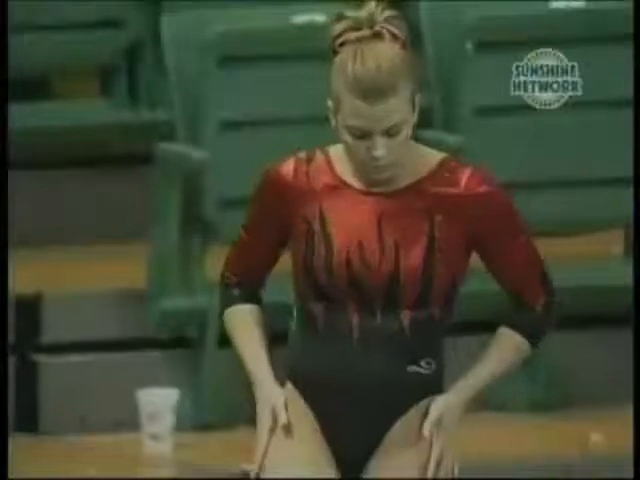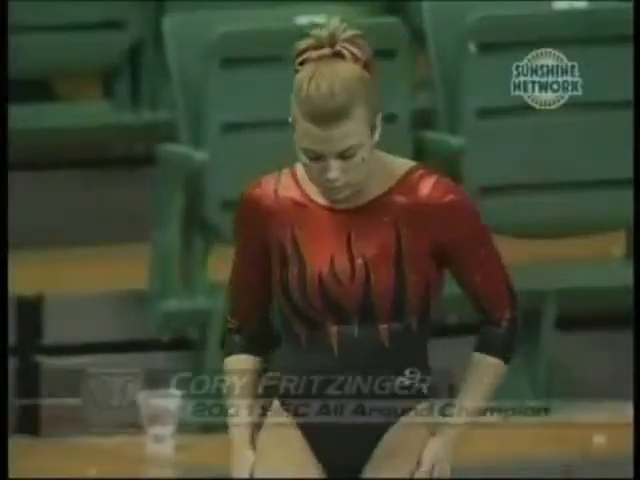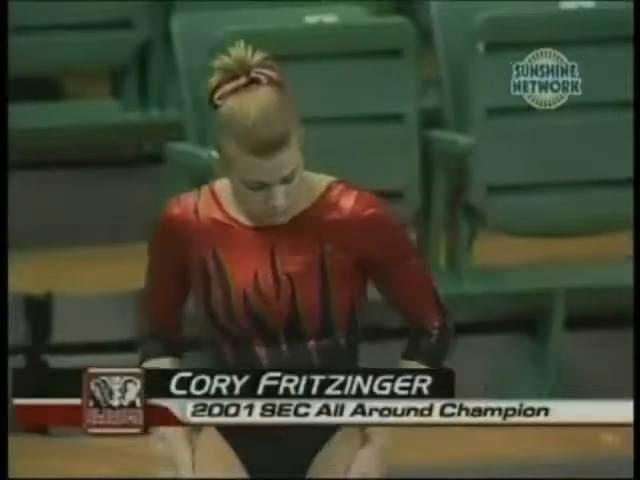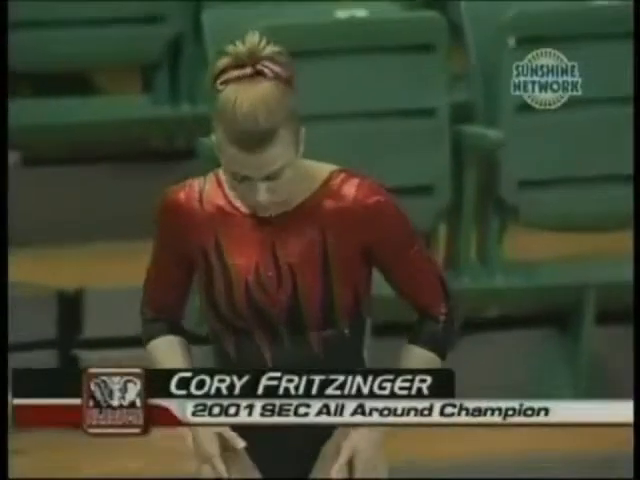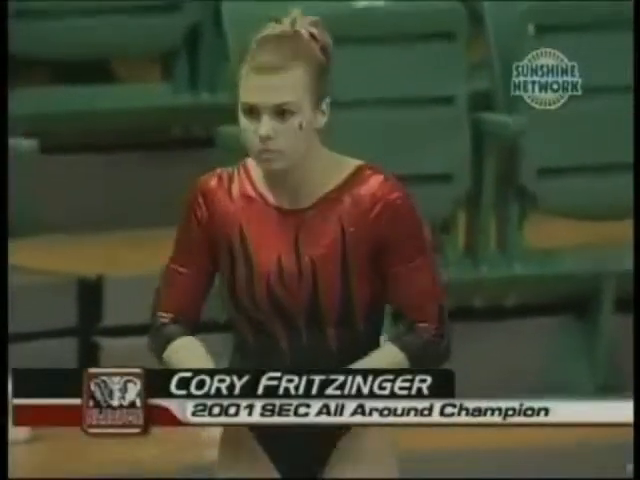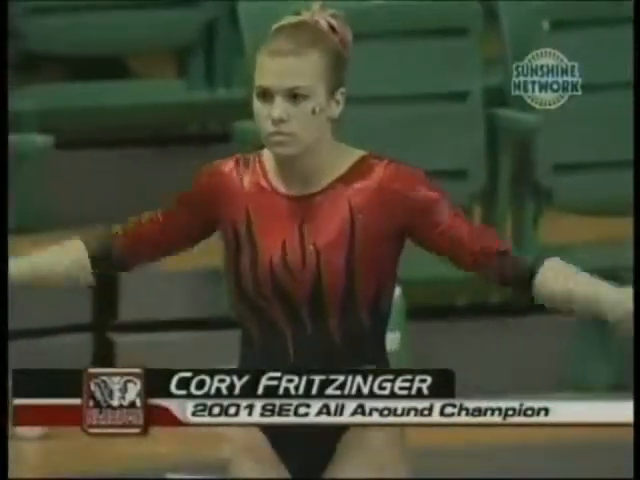
dt=0.5s
person 1, frame 1
left shoulder: (467, 195)
right shoulder: (292, 185)
left elbow: (535, 305)
right elbow: (238, 285)
left wrist: (461, 395)
right wrist: (264, 382)
left hip: (408, 416)
right hip: (307, 411)
person 1, frame 2
left shoulder: (433, 203)
right shoulder: (266, 205)
left elbow: (502, 321)
right elbow: (244, 331)
left wrist: (448, 433)
right wrist: (240, 442)
left hip: (397, 428)
right hip: (295, 425)
person 1, frame 3
left shoulder: (357, 218)
right shoulder: (186, 225)
left elbow: (432, 332)
right elbow: (158, 340)
left wrist: (378, 440)
right wrist: (177, 442)
left hip: (331, 442)
person 1, frame 4
left shoulder: (360, 206)
right shoulder: (189, 210)
left elbow: (437, 318)
right elbow: (159, 319)
left wrist: (378, 421)
left hip: (336, 434)
right hip: (238, 439)
person 1, frame 5
left shoulder: (378, 201)
right shoulder: (216, 198)
left elbow: (430, 336)
right elbow: (170, 323)
left hip: (350, 432)
right hip: (254, 435)
person 1, frame 6
left shoulder: (386, 187)
right shoulder: (228, 186)
left elbow: (506, 262)
right elbow: (115, 250)
left wrist: (616, 300)
right wrist: (7, 271)
left hip: (361, 429)
